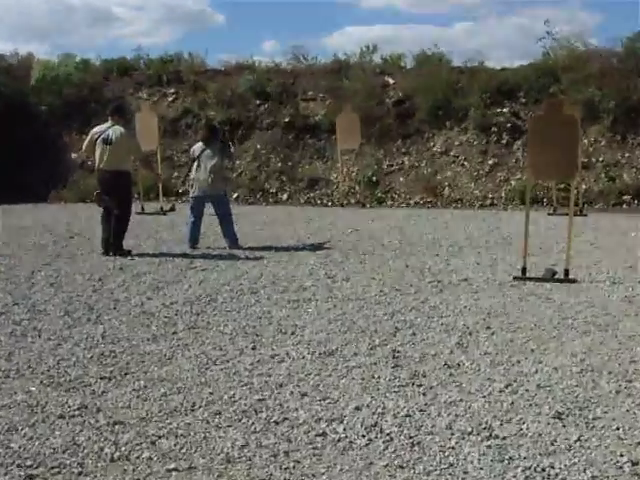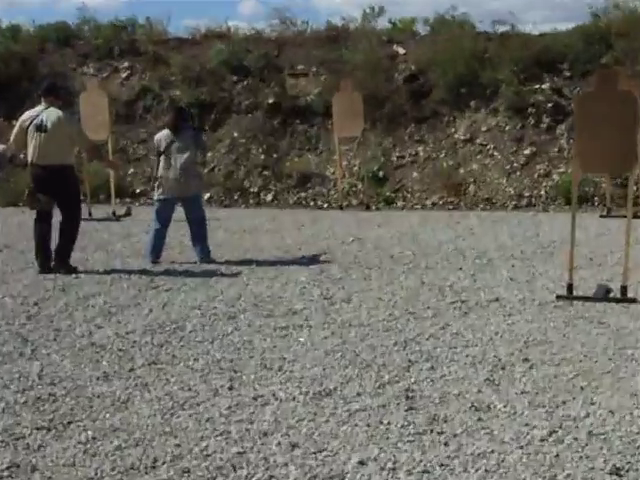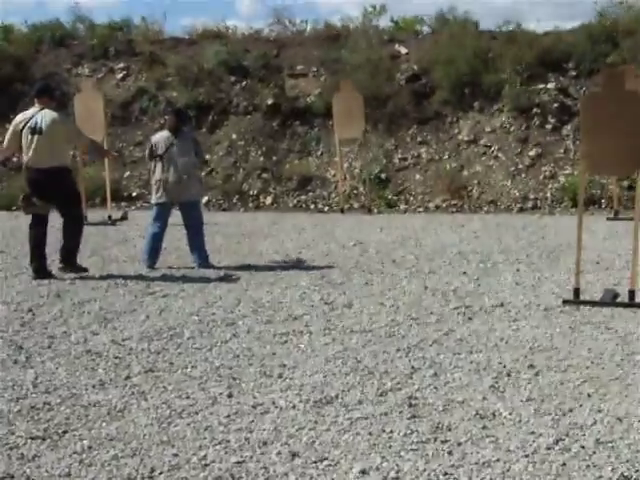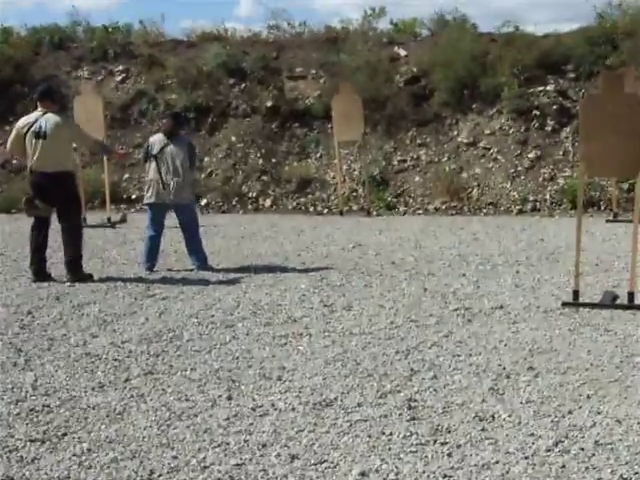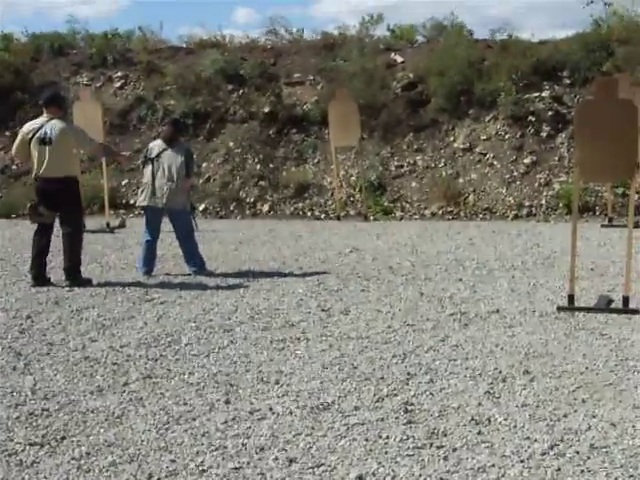
dt=0.2s
person 1, frame 1
left shoulder: (97, 131)
right shoulder: (125, 134)
left elbow: (86, 152)
right elbow: (140, 157)
left wrist: (89, 156)
right wrist: (154, 172)
left hip: (103, 175)
right hip: (120, 176)
left knee: (107, 210)
right knee: (122, 212)
left ankle: (106, 246)
right ankle: (116, 247)
person 1, frame 2
left shoulder: (27, 117)
right shoulder: (64, 118)
left elbow: (14, 146)
right elbow: (86, 145)
right wrist: (106, 161)
left hip: (38, 171)
right hip: (61, 171)
left knee: (43, 216)
right knee: (71, 215)
left ankle: (43, 262)
right ankle: (61, 259)
person 1, frame 3
left shoulder: (20, 119)
right shoulder: (59, 119)
right elbow: (85, 142)
right wrist: (107, 153)
left hip: (33, 174)
right hip: (58, 173)
left knee: (38, 220)
right knee: (73, 216)
left ankle: (38, 268)
right ankle: (68, 260)
person 1, frame 4
left shoulder: (23, 123)
right shoulder: (62, 123)
left elbow: (12, 151)
right elbow: (91, 143)
right wrist: (113, 152)
left hip: (37, 178)
right hip: (61, 178)
left knee: (40, 224)
right knee: (71, 223)
left ankle: (38, 270)
right ankle: (74, 270)
person 1, frame 5
left shoulder: (29, 128)
right shoulder: (67, 129)
left elbow: (17, 156)
right elbow: (96, 147)
right wrist: (119, 155)
left hip: (42, 183)
right hip: (66, 184)
left knee: (43, 229)
right knee: (72, 229)
left ankle: (38, 275)
right ankle: (72, 275)
person 2, frame 1
left shoulder: (195, 148)
right shoulder: (220, 146)
left elbow: (192, 165)
right elbow: (230, 156)
right wrist: (227, 146)
left hip: (198, 187)
right hip: (216, 186)
left knee: (195, 217)
right knee: (225, 216)
person 2, frame 2
left shoulder: (159, 137)
right shoulder: (192, 134)
left elbow: (158, 159)
right elbow: (203, 149)
left hip: (166, 186)
right hip: (189, 185)
left knee: (160, 223)
right knee: (197, 222)
left ankle: (153, 255)
right ankle: (203, 255)
person 2, frame 3
left shoulder: (156, 139)
right shoulder: (190, 138)
left elbow: (150, 160)
right elbow: (200, 161)
left hip: (163, 190)
right hip: (188, 189)
left knee: (157, 226)
right knee: (194, 227)
left ankle: (149, 261)
right ankle: (201, 260)
person 2, frame 4
left shoulder: (153, 141)
right shoulder: (186, 143)
left elbow: (145, 162)
right elbow: (192, 169)
right wrist: (190, 185)
left hip: (157, 192)
right hip: (182, 192)
left knee: (154, 229)
right knee: (191, 229)
left ankle: (148, 264)
right ankle: (200, 263)
person 2, frame 5
left shoulder: (152, 146)
right shoulder: (185, 150)
left elbow: (144, 167)
right elbow: (188, 177)
right wrist: (185, 193)
left hip: (152, 196)
right hip: (176, 198)
left knee: (150, 234)
right knee: (186, 235)
left ankle: (145, 268)
right ankle: (197, 267)
